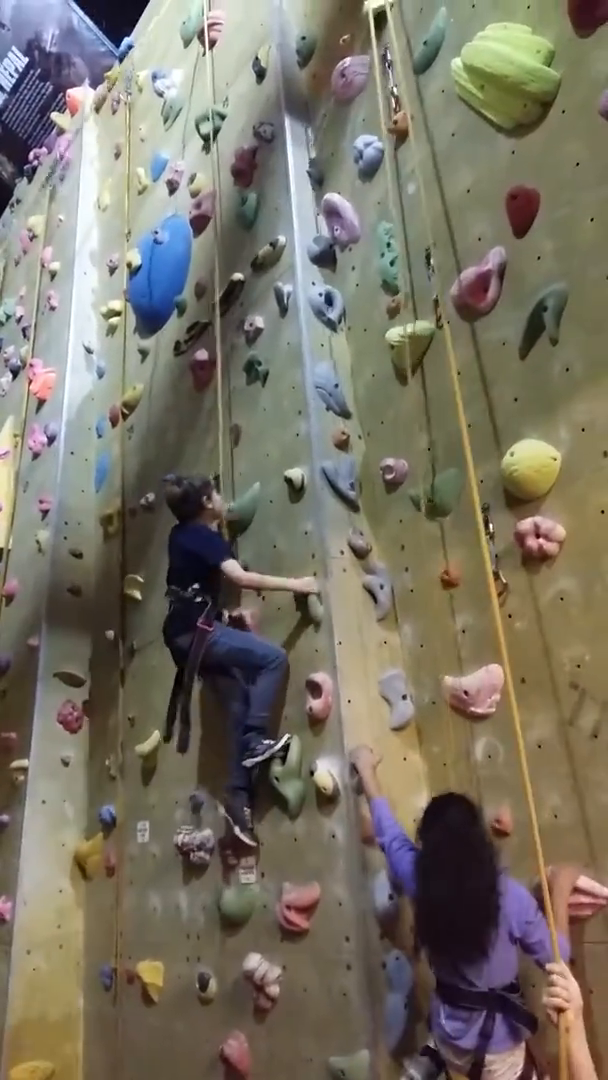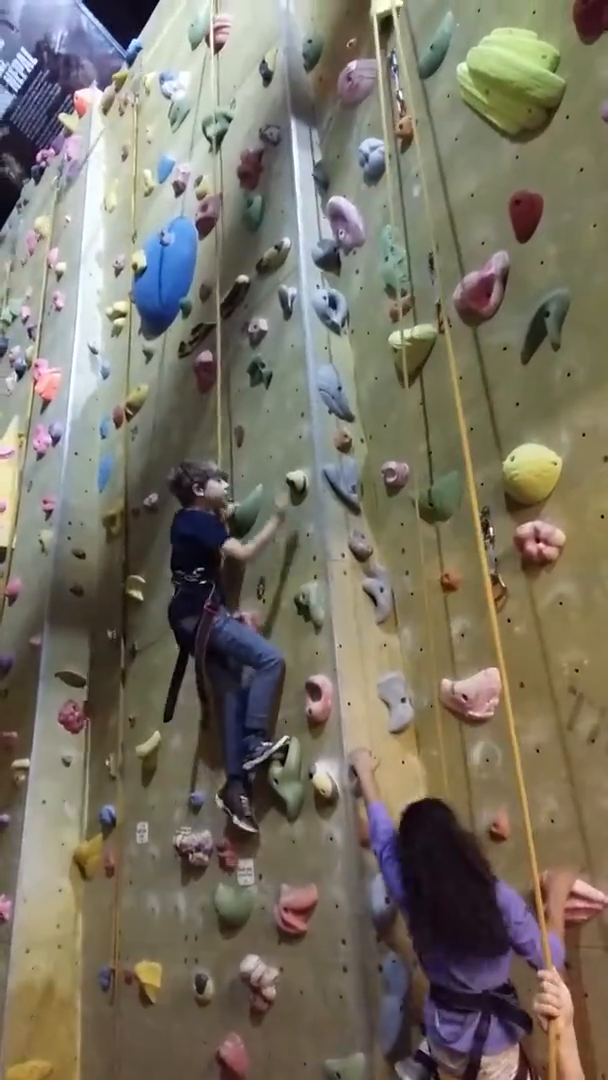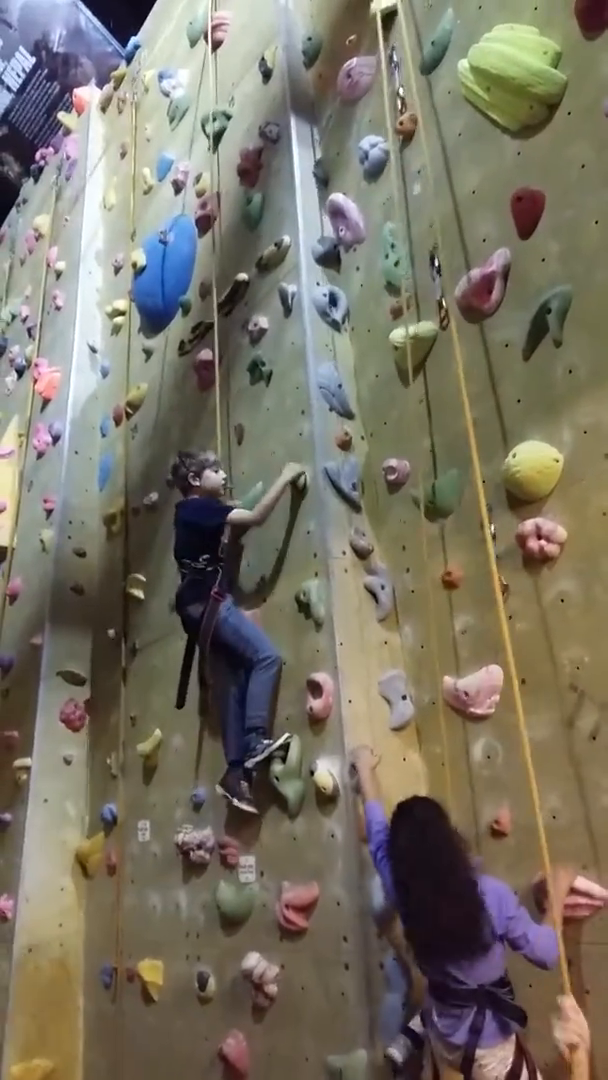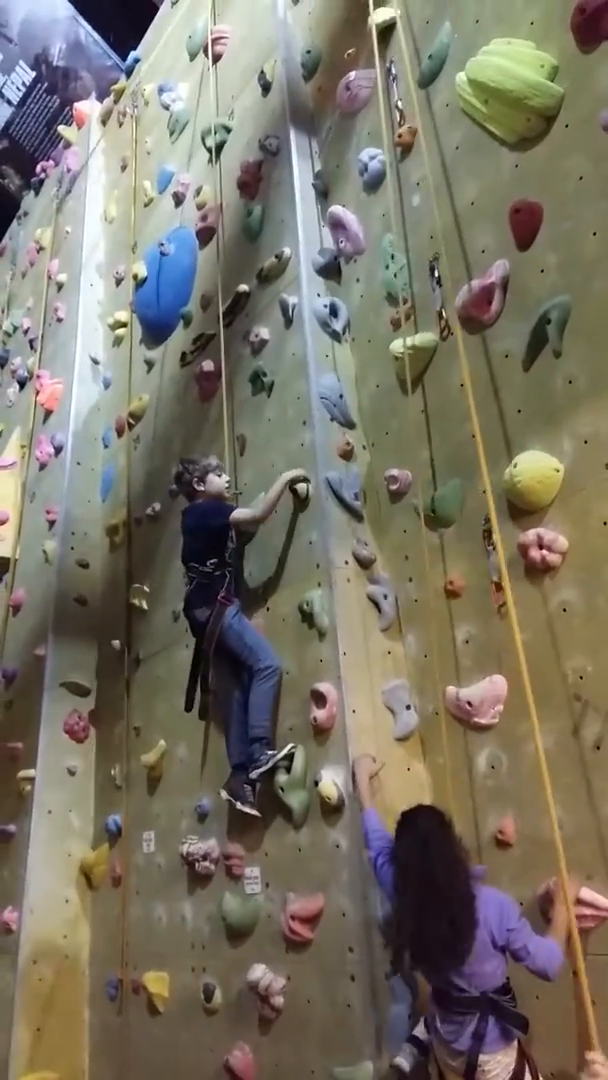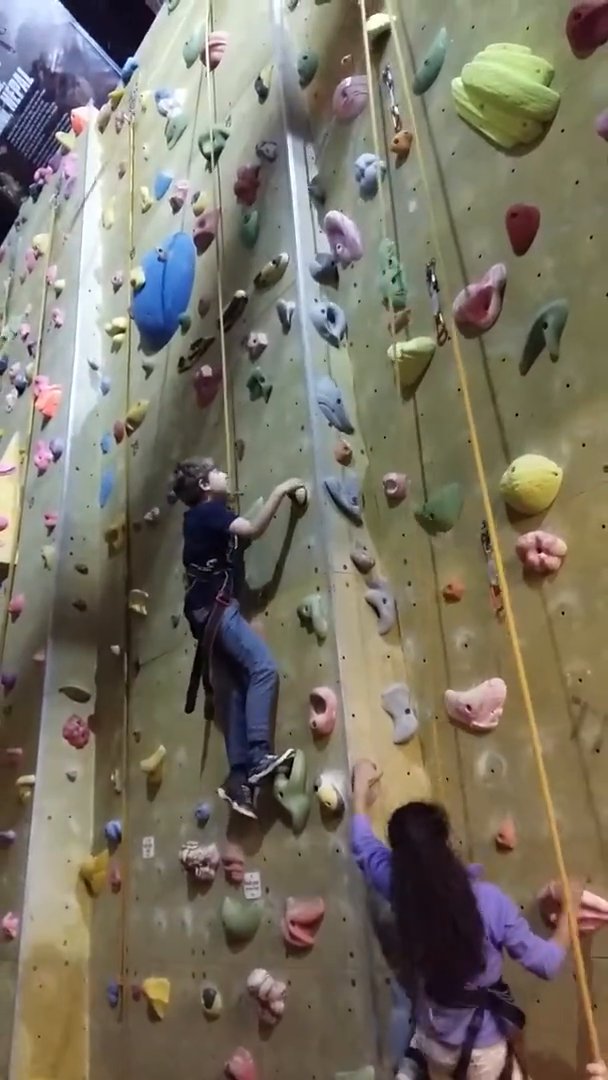
dt=0.2s
person 1, frame 1
left shoulder: (183, 534)
right shoulder: (206, 537)
right elbow: (241, 577)
left wrist: (219, 525)
right wrist: (295, 584)
left hip: (187, 633)
right hip: (198, 631)
left knee: (241, 701)
right knee: (274, 658)
left ankle: (238, 795)
right ankle: (255, 739)
person 1, frame 2
left shoulder: (189, 520)
right shoulder: (202, 521)
right elbow: (243, 553)
left wrist: (223, 517)
right wrist: (277, 519)
left hip: (193, 617)
right hip: (204, 614)
left knee: (234, 691)
right knee: (270, 659)
left ankle: (236, 784)
right ankle: (254, 742)
person 1, frame 3
left shoulder: (192, 510)
right shoulder: (201, 508)
right elbow: (254, 517)
left wrist: (224, 508)
right wrist: (284, 478)
left hip: (201, 603)
right hip: (209, 601)
left knee: (237, 679)
right knee: (267, 656)
left ankle: (236, 771)
right ankle: (255, 741)
person 1, frame 4
left shoulder: (200, 514)
right shoulder: (207, 511)
right elbow: (257, 516)
left wrist: (226, 501)
right wrist: (285, 479)
left hip: (209, 607)
right hip: (215, 605)
left knee: (242, 684)
right knee: (267, 665)
left ankle: (239, 775)
right ankle: (259, 752)
person 1, frame 5
left shoulder: (202, 515)
right shoulder: (209, 512)
right elbow: (254, 529)
right wrist: (280, 490)
left hip: (210, 606)
right hip: (214, 605)
left knee: (240, 686)
right knee: (264, 668)
left ankle: (238, 775)
right ankle: (258, 758)
person 2, frame 1
left shoulder: (419, 884)
right shoulder: (511, 896)
left elbow: (388, 832)
right elbow: (554, 957)
left wrist: (366, 769)
right wrist: (560, 894)
left hip: (448, 1041)
right hip: (498, 1052)
person 2, frame 2
left shoulder: (408, 893)
right shoulder: (498, 898)
left elbow: (383, 835)
right elbow: (549, 959)
left wrist: (364, 772)
right wrist: (556, 898)
left hip: (442, 1044)
person 2, frame 3
left shoulder: (400, 889)
right shoulder: (492, 894)
left elbow: (378, 831)
right elbow: (545, 953)
left wrist: (364, 770)
right wrist: (558, 892)
left hip: (442, 1040)
right hip: (489, 1048)
left ankle: (411, 1041)
person 2, frame 4
left shoulder: (402, 893)
right shoulder: (494, 905)
left elbow: (376, 840)
right elbow: (547, 964)
left wrist: (362, 778)
right wrist: (562, 905)
left hip: (446, 1047)
left ankle: (416, 1048)
person 2, frame 5
left shoulder: (399, 886)
right shoulder: (489, 901)
left elbow: (361, 842)
right elbow: (545, 963)
left wrist: (361, 784)
right wrist: (570, 912)
left hip: (434, 1044)
right hip: (483, 1053)
